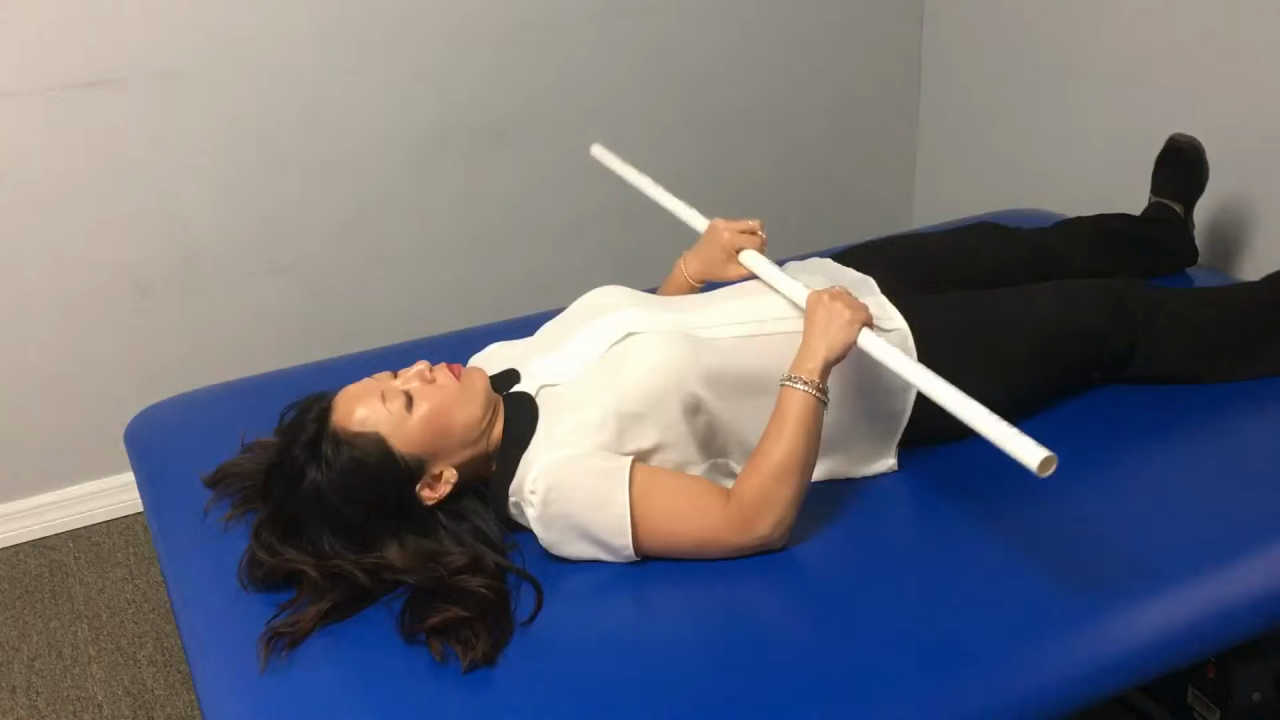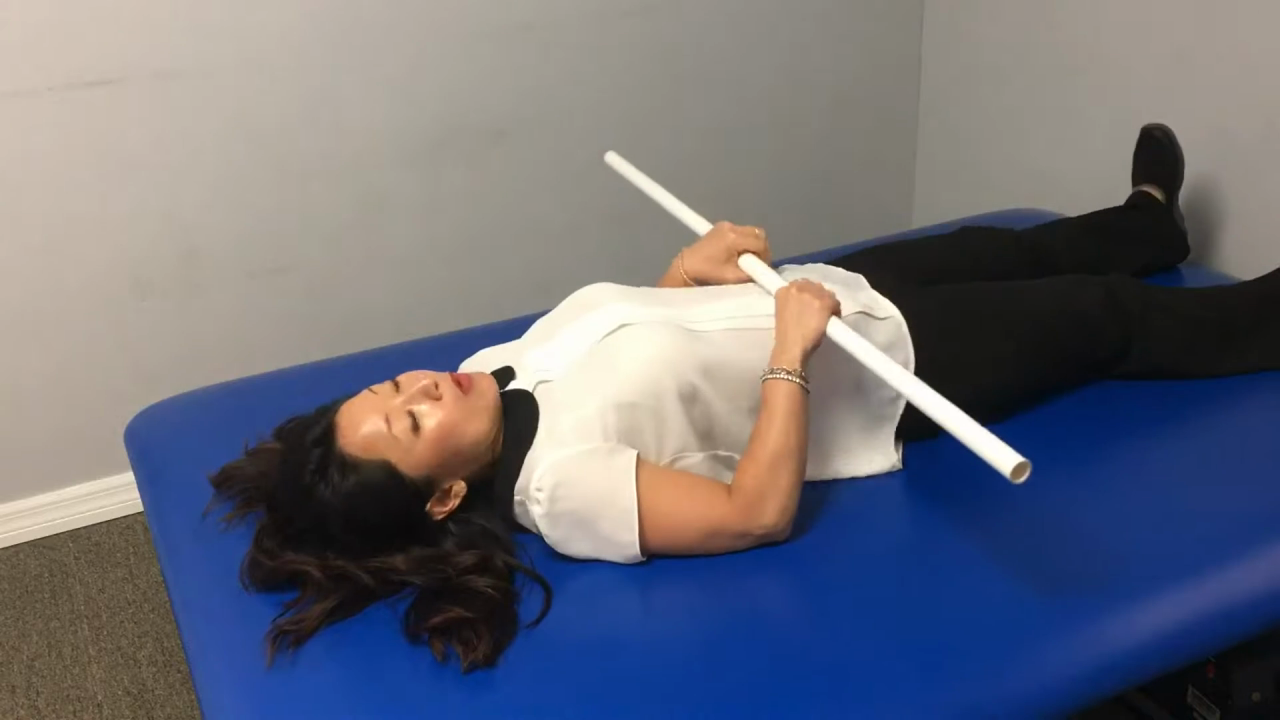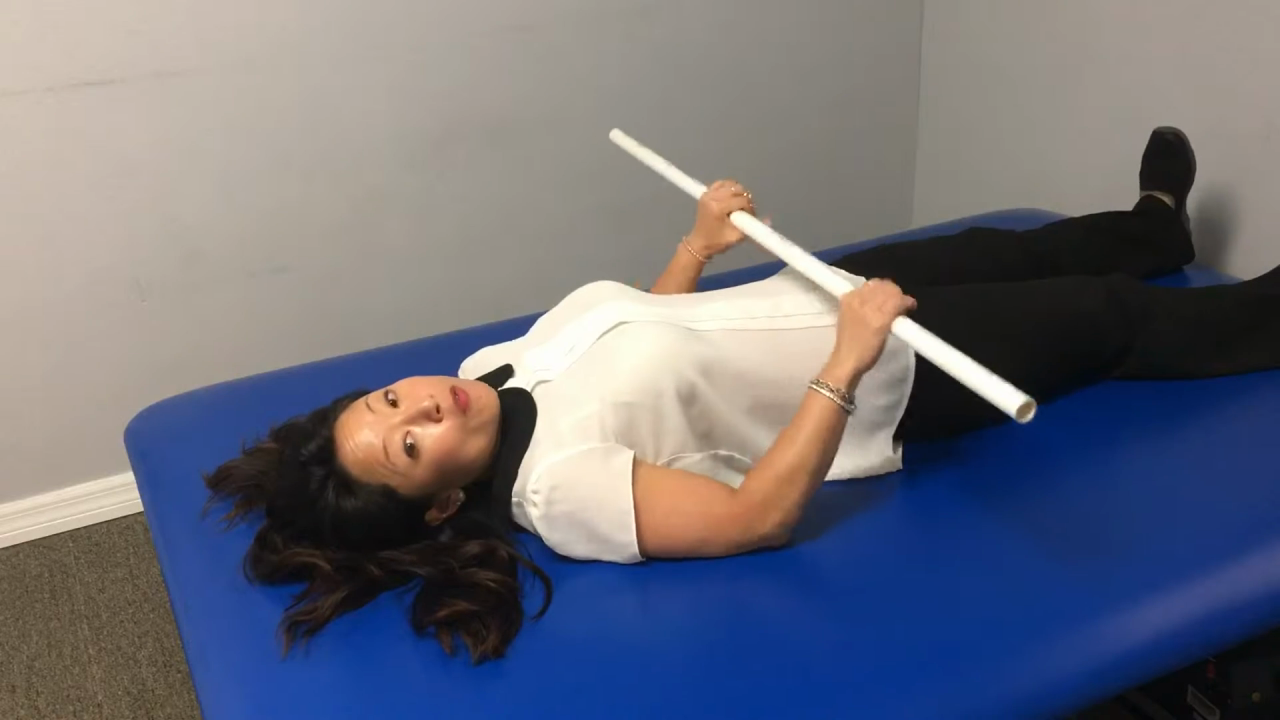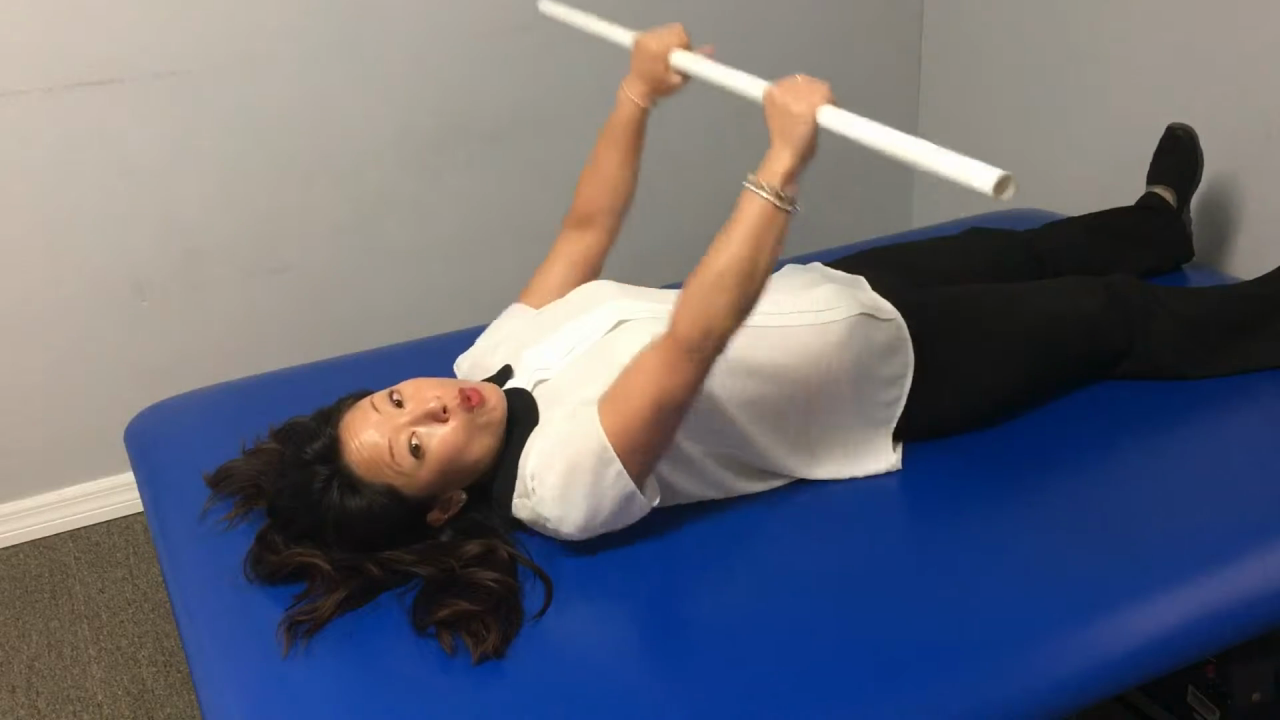
dt=0.4s
person 1, frame 1
left shoulder: (499, 367)
right shoulder: (556, 489)
right elbow: (755, 519)
left wrist: (692, 270)
right wrist: (816, 362)
left hip: (831, 283)
right hip: (894, 371)
left knee: (1014, 248)
right knee: (1118, 324)
left ankle: (1159, 228)
person 1, frame 2
left shoulder: (490, 366)
right shoulder: (559, 488)
right elbow: (757, 513)
left wrist: (689, 273)
right wrist: (790, 351)
left hip: (830, 287)
right hip: (885, 369)
left knee: (1009, 249)
right knee: (1108, 321)
left ankle: (1144, 223)
person 1, frame 3
left shoulder: (493, 365)
right shoulder: (559, 491)
right elbow: (760, 515)
left wrist: (698, 247)
right wrist: (851, 359)
left hip: (821, 293)
right hip: (882, 381)
left knee: (1015, 251)
right knee: (1108, 322)
left ankle: (1155, 225)
person 1, frame 4
left shoulder: (498, 359)
right shoulder: (564, 480)
left elbow: (587, 229)
right elbow: (703, 332)
left wrist: (636, 98)
right wrist: (782, 162)
left hip: (836, 290)
right hip: (888, 371)
left knee: (1007, 248)
right knee: (1111, 320)
left ankle: (1157, 220)
